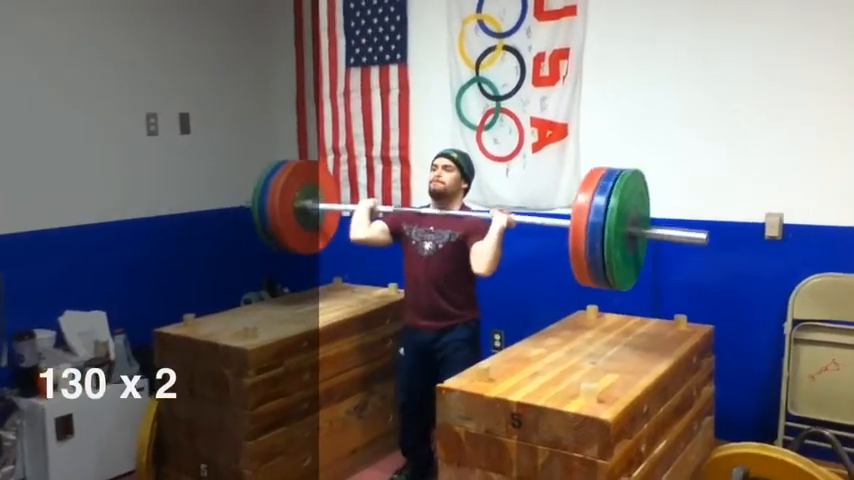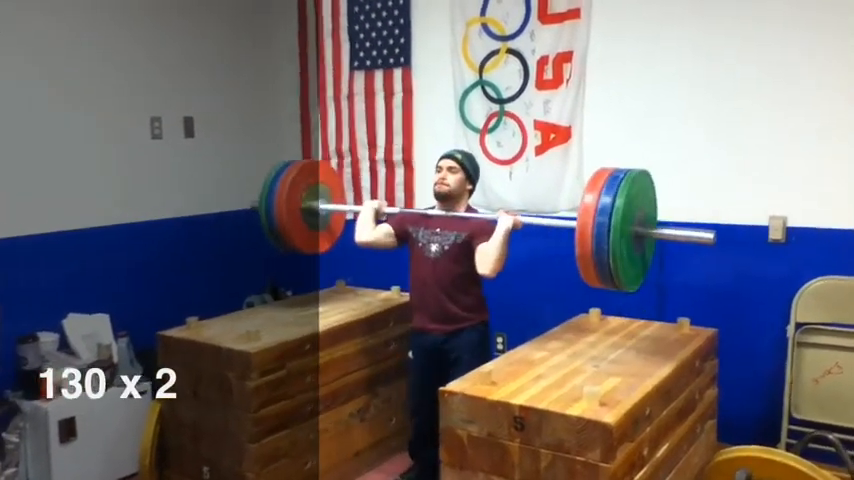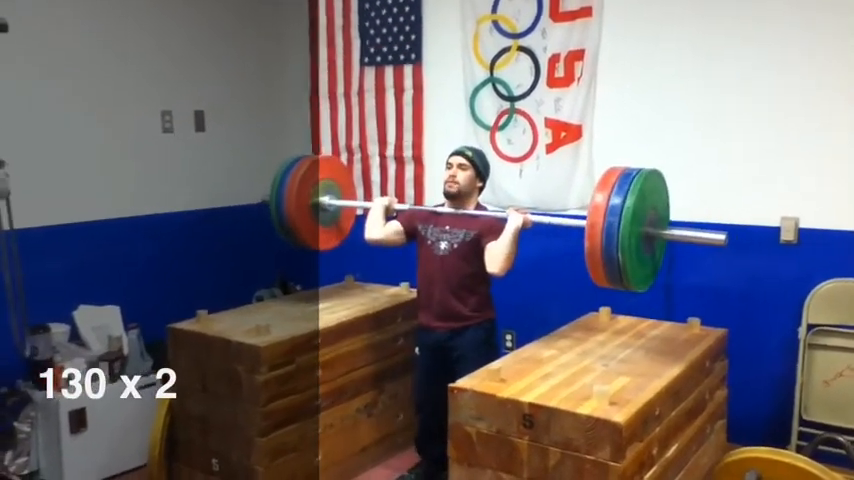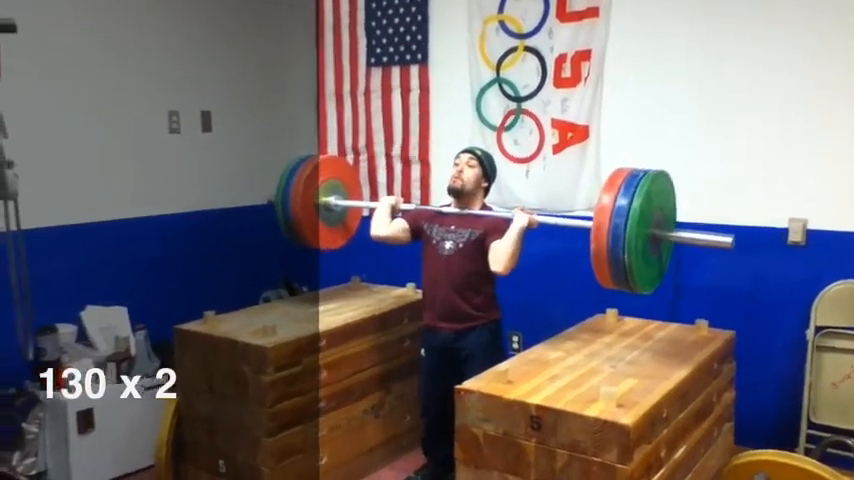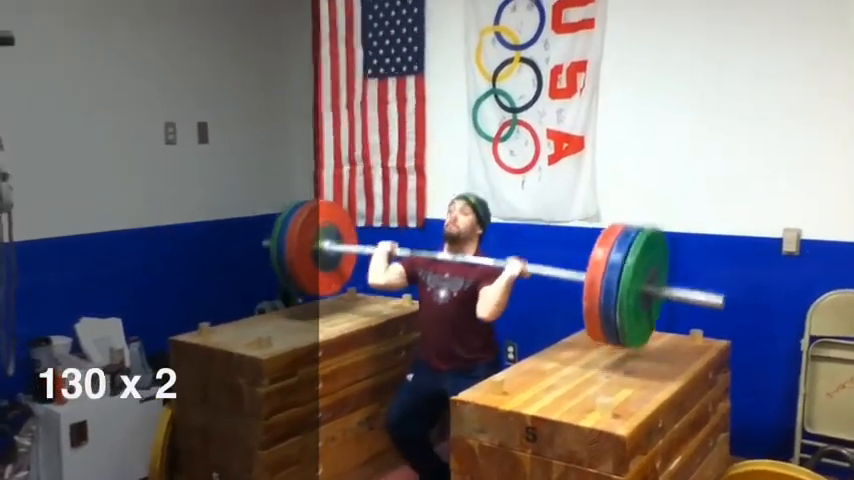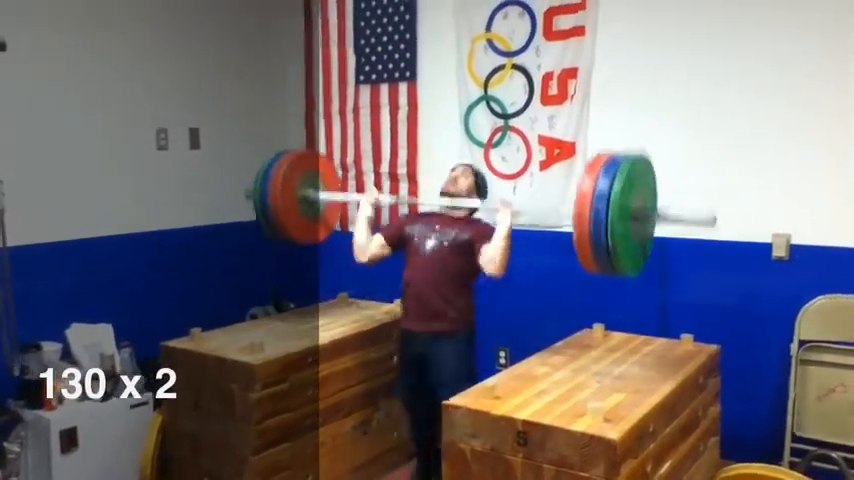
dt=0.4s
person 1, frame 1
left shoulder: (473, 224)
right shoulder: (406, 218)
left elbow: (483, 267)
right elbow: (359, 235)
left wrist: (498, 227)
right wrist: (364, 207)
left hip: (458, 332)
right hip: (415, 330)
right knee: (411, 404)
person 1, frame 2
left shoulder: (479, 226)
right shoulder: (412, 221)
left elbow: (488, 267)
right elbow: (365, 238)
left wrist: (504, 228)
right wrist: (370, 210)
left hip: (466, 334)
right hip: (423, 333)
right knee: (422, 407)
person 1, frame 3
left shoulder: (488, 223)
right shoulder: (422, 217)
left elbow: (496, 266)
right elbow: (375, 235)
left wrist: (514, 226)
right wrist: (380, 206)
left hip: (472, 332)
right hip: (429, 330)
right knee: (428, 404)
person 1, frame 4
left shoulder: (494, 223)
right shoulder: (427, 217)
left elbow: (501, 265)
right elbow: (380, 232)
left wrist: (519, 226)
right wrist: (386, 205)
left hip: (478, 333)
right hip: (435, 331)
right knee: (434, 405)
person 1, frame 5
left shoulder: (486, 270)
right shoulder: (422, 262)
left elbow: (487, 312)
right elbow: (379, 281)
left wrist: (509, 276)
right wrist: (382, 252)
left hip: (474, 370)
right hip: (430, 367)
right knee: (399, 423)
person 1, frame 6
left shoulder: (477, 230)
right shoulder: (413, 222)
left elbow: (494, 268)
right elbow: (363, 253)
left wrist: (504, 224)
right wrist: (366, 209)
left hip: (451, 340)
right hip: (412, 337)
right knee: (419, 415)
